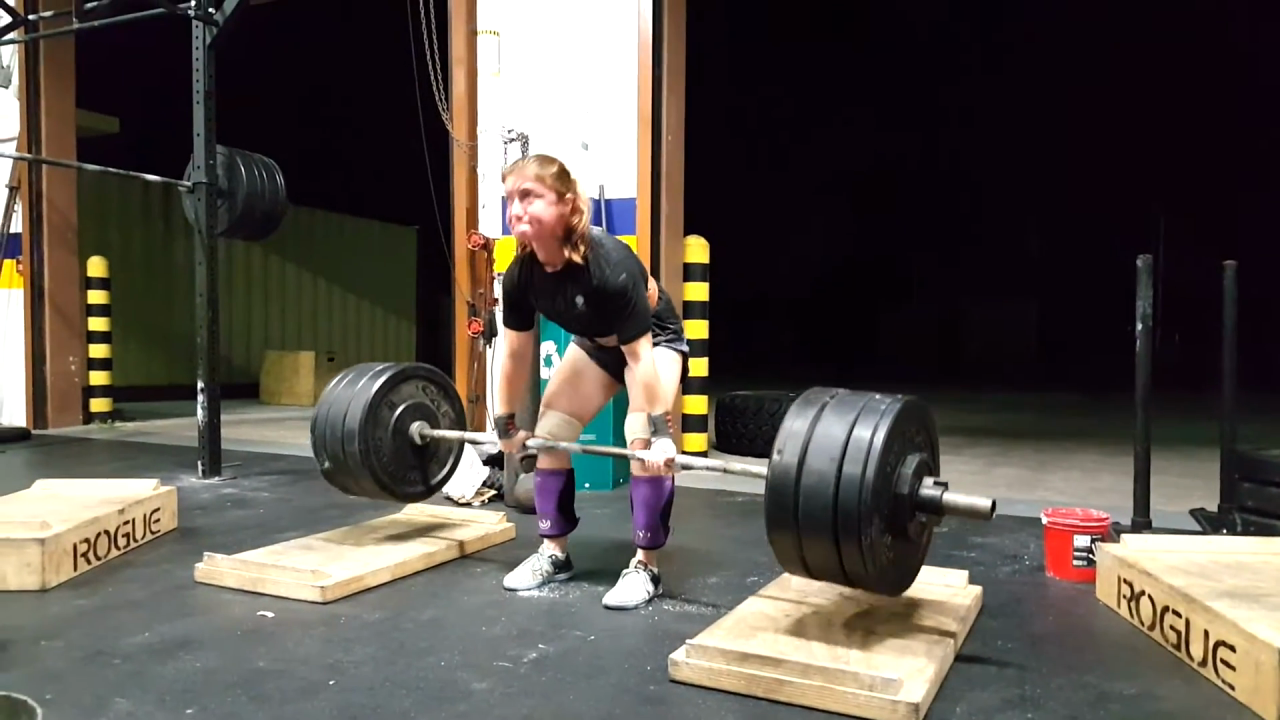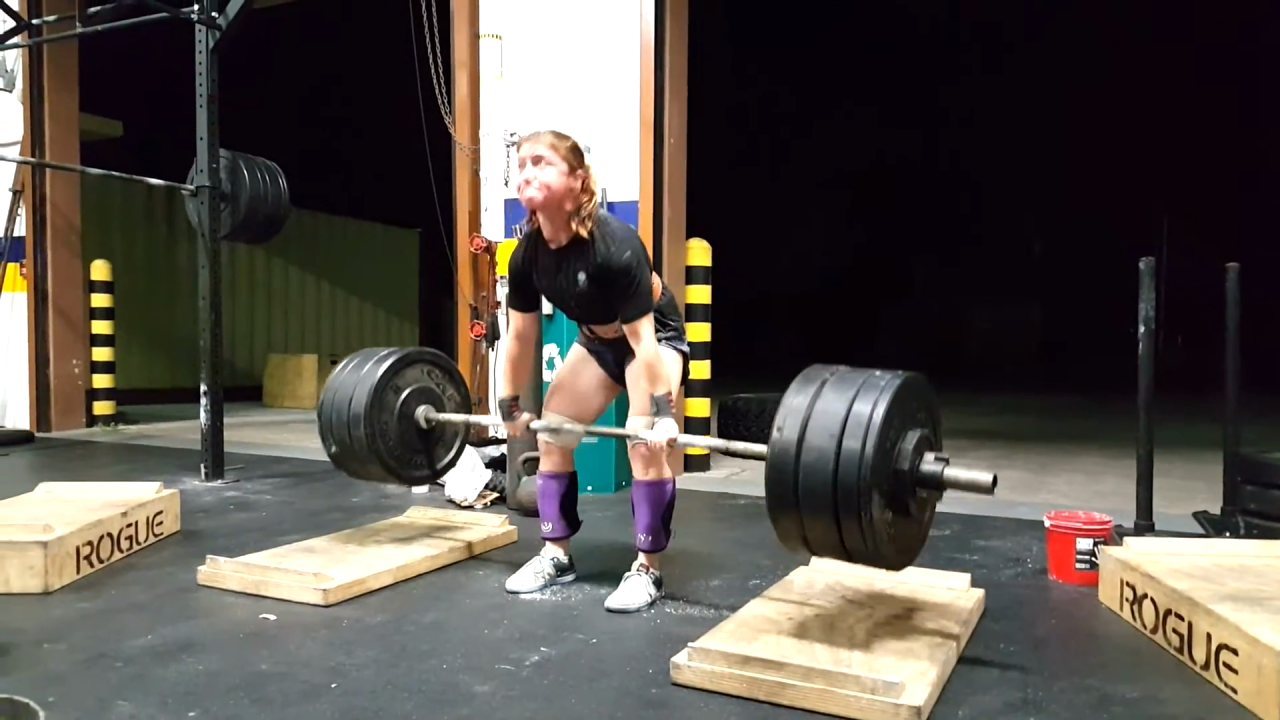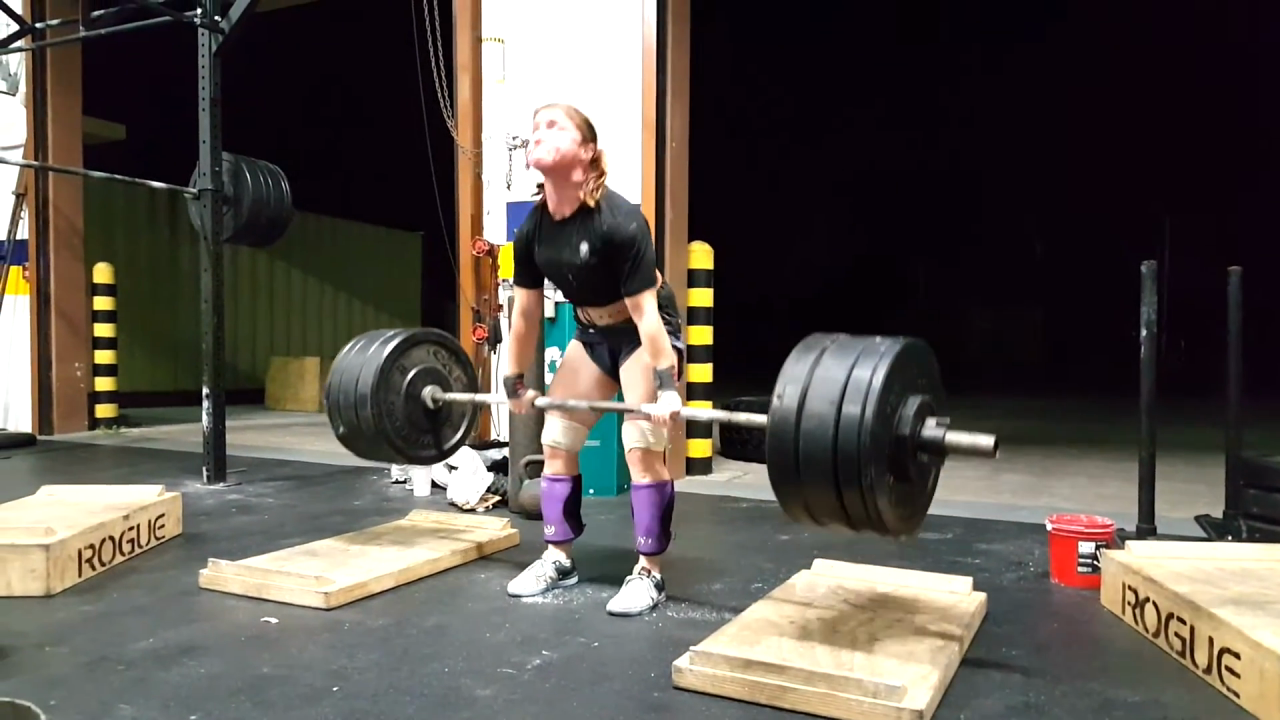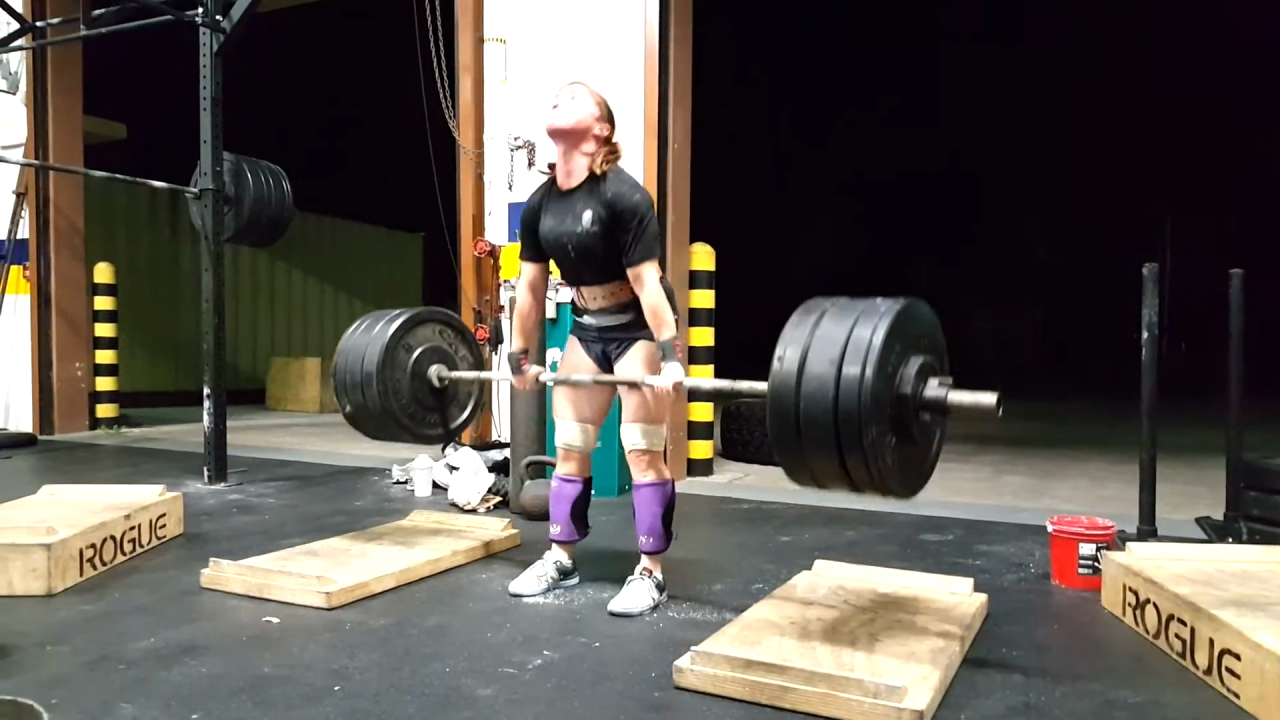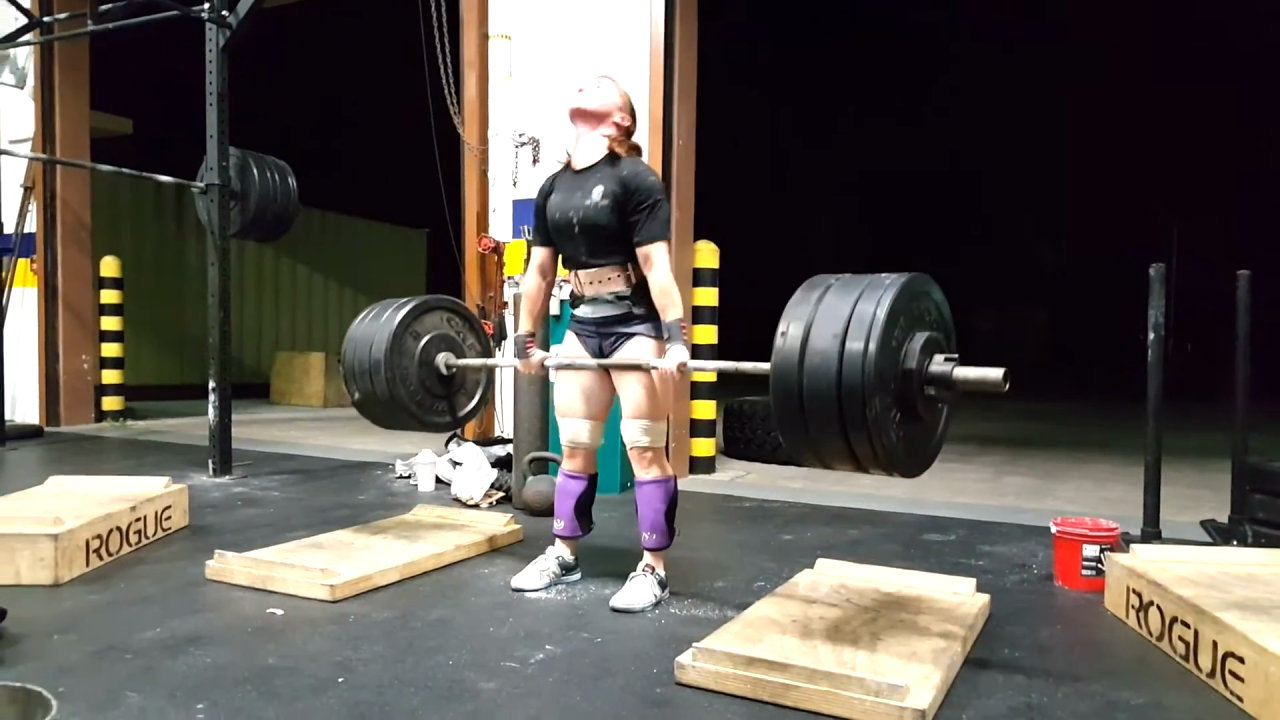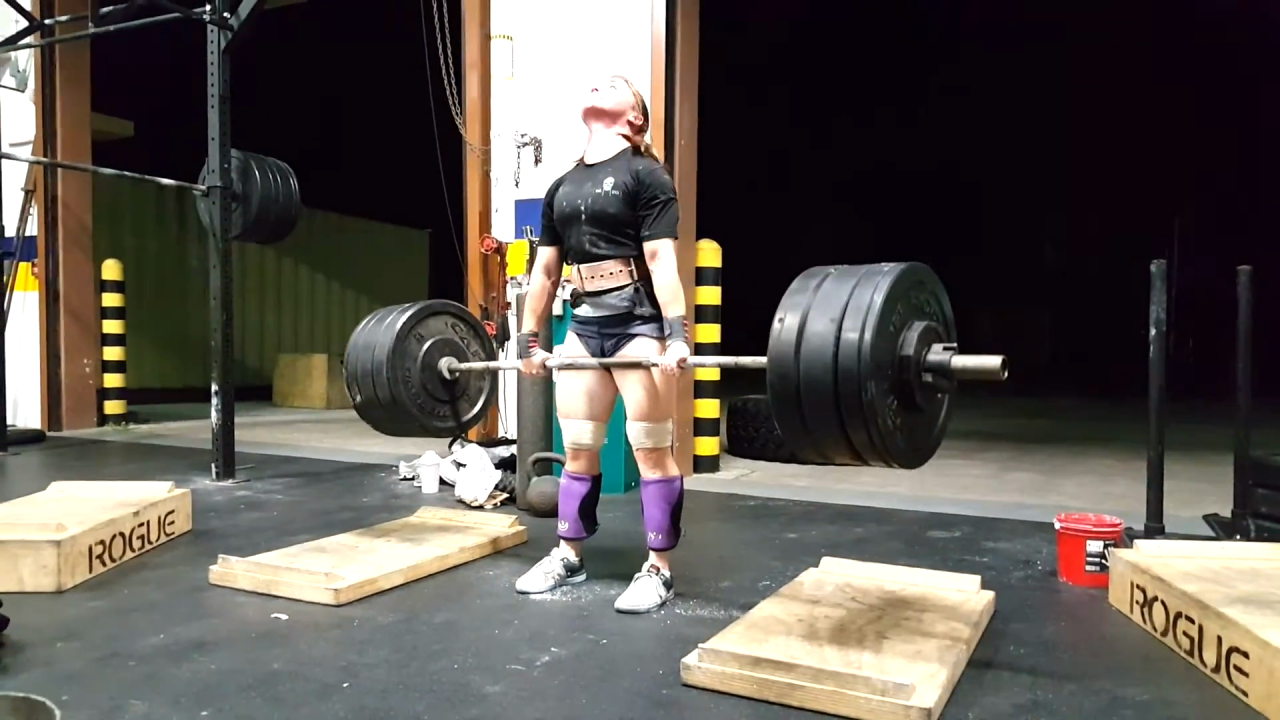
dt=0.2s
person 1, frame 1
left shoulder: (610, 265)
right shoulder: (520, 275)
left elbow: (640, 357)
right elbow: (516, 353)
left wrist: (661, 433)
right wrist: (505, 423)
left hip: (655, 338)
right hip: (594, 343)
left knee: (643, 442)
right knee: (548, 435)
left ankle: (645, 567)
right ankle: (553, 553)
person 1, frame 2
left shoulder: (615, 245)
right shoulder: (527, 255)
left elbow: (642, 338)
right elbow: (521, 336)
left wrist: (663, 415)
right wrist: (510, 405)
left hip: (657, 335)
right hip: (596, 341)
left knee: (645, 444)
right knee: (551, 437)
left ankle: (647, 570)
right ankle: (556, 555)
person 1, frame 3
left shoulder: (618, 221)
right shoulder: (532, 230)
left elbow: (645, 313)
right elbow: (525, 313)
left wrist: (667, 388)
right wrist: (515, 383)
left hip: (645, 333)
right hip: (592, 335)
left knee: (642, 445)
right knee: (556, 441)
left ankle: (648, 573)
right ankle: (558, 558)
person 1, frame 4
left shoulder: (622, 195)
right shoulder: (539, 205)
left elbow: (648, 283)
right elbow: (531, 288)
left wrist: (669, 358)
right wrist: (519, 357)
left hip: (638, 327)
right hip: (588, 329)
left knee: (642, 448)
right knee: (569, 446)
left ankle: (650, 573)
right ankle: (560, 558)
person 1, frame 5
left shoulder: (635, 178)
right shoulder: (552, 188)
left elbow: (657, 266)
right elbow: (538, 272)
left wrist: (675, 338)
right wrist: (525, 340)
left hip: (637, 320)
right hip: (584, 321)
left knee: (644, 445)
right knee: (574, 445)
left ankle: (652, 569)
right ankle: (563, 554)
person 1, frame 6
left shoulder: (645, 174)
right shoulder: (562, 186)
left elbow: (662, 261)
right elbow: (544, 270)
left wrist: (677, 334)
right wrist: (528, 339)
left hip: (639, 319)
right hip: (585, 321)
left knee: (650, 446)
right knee: (577, 446)
left ankle: (658, 568)
right ankle: (568, 554)
